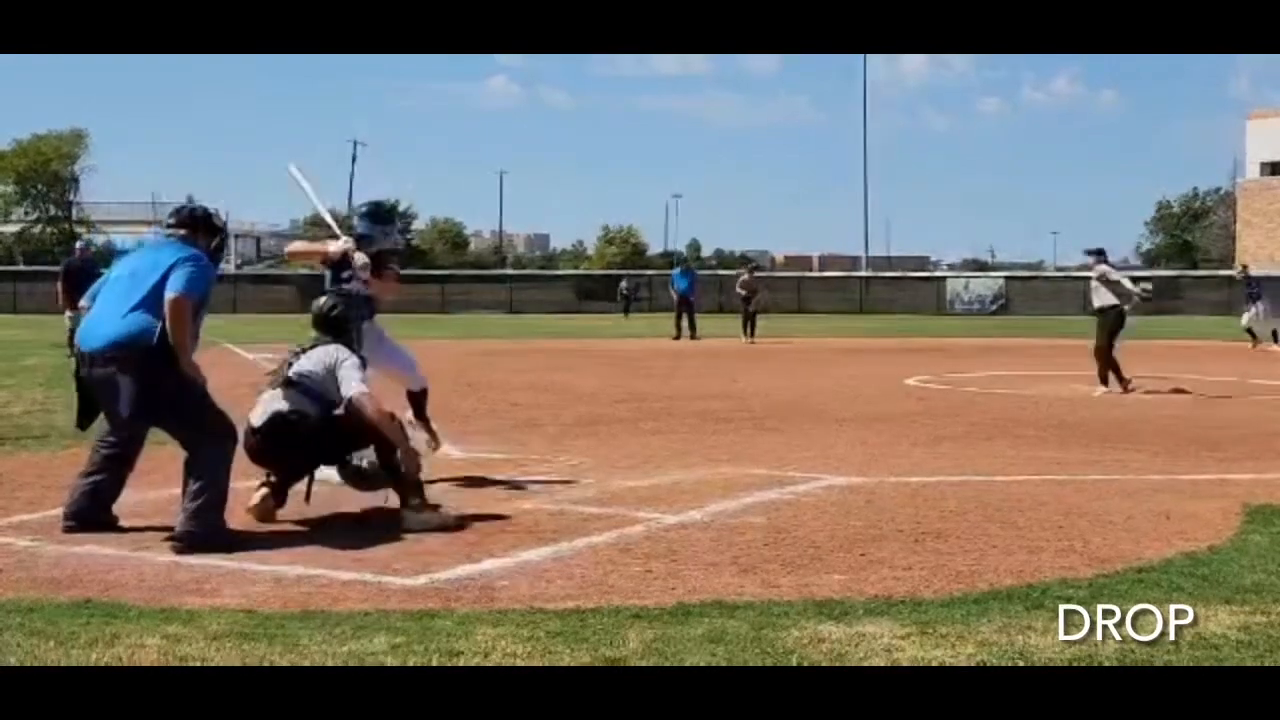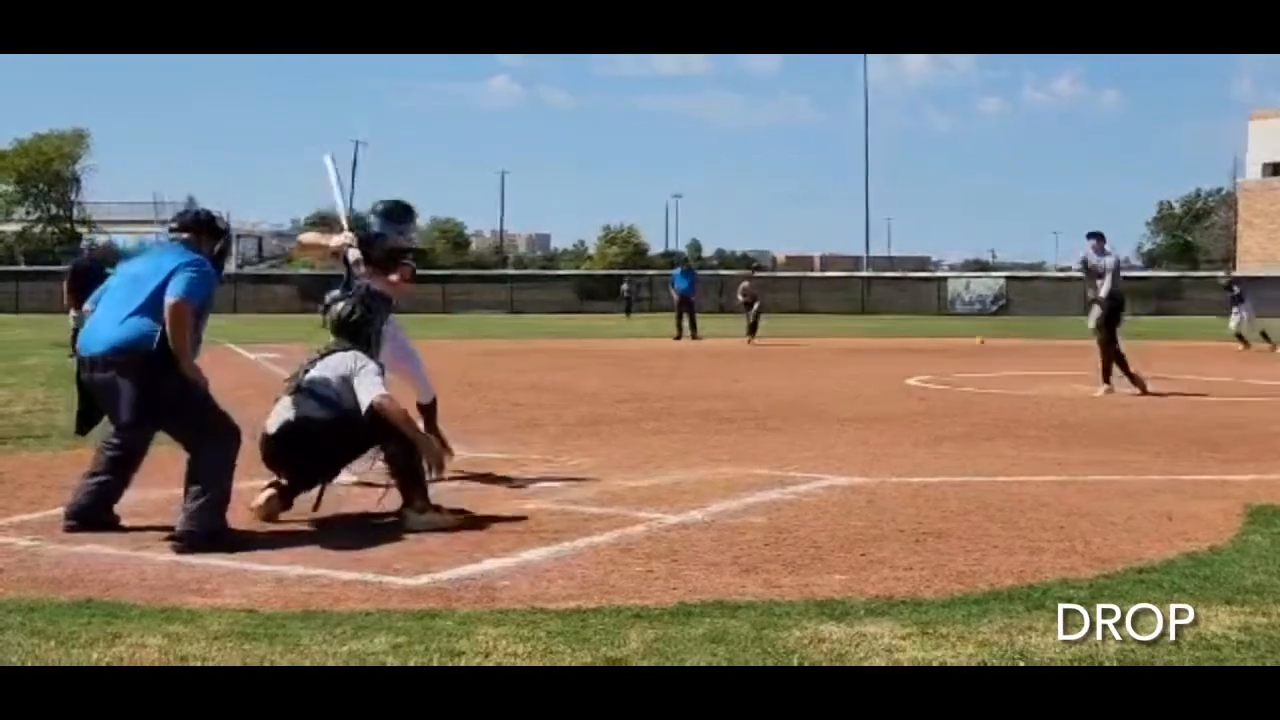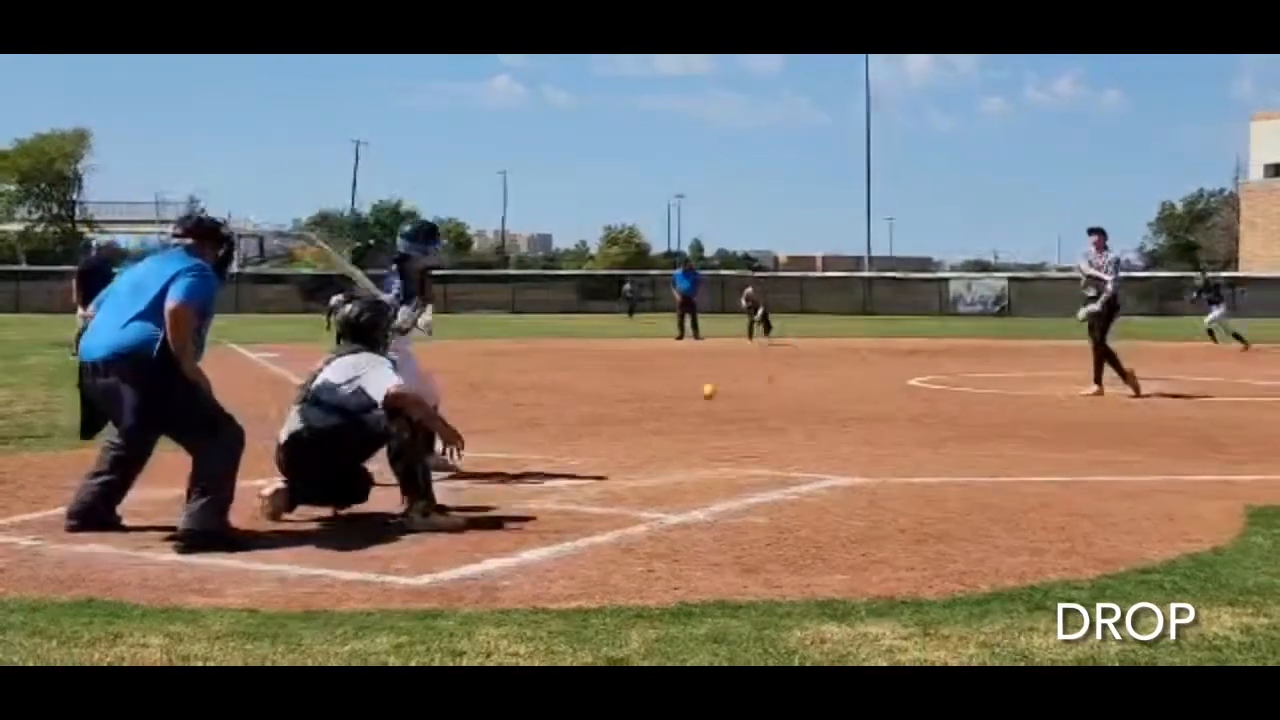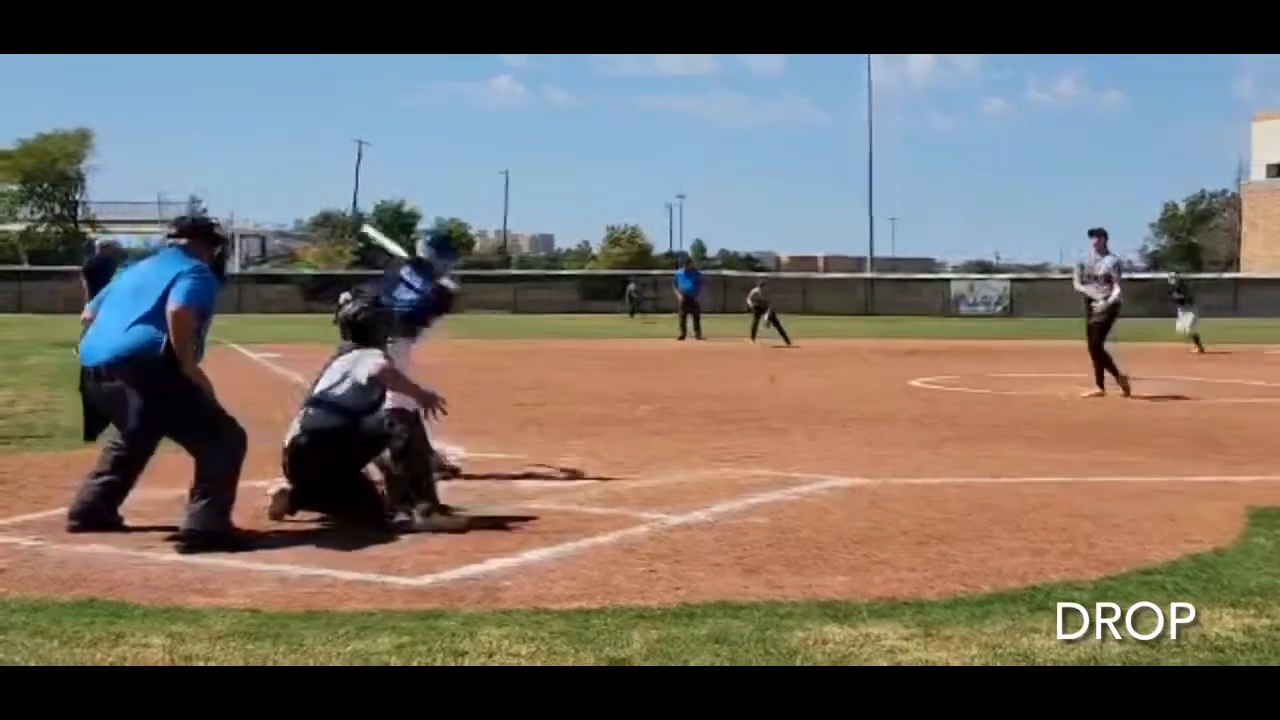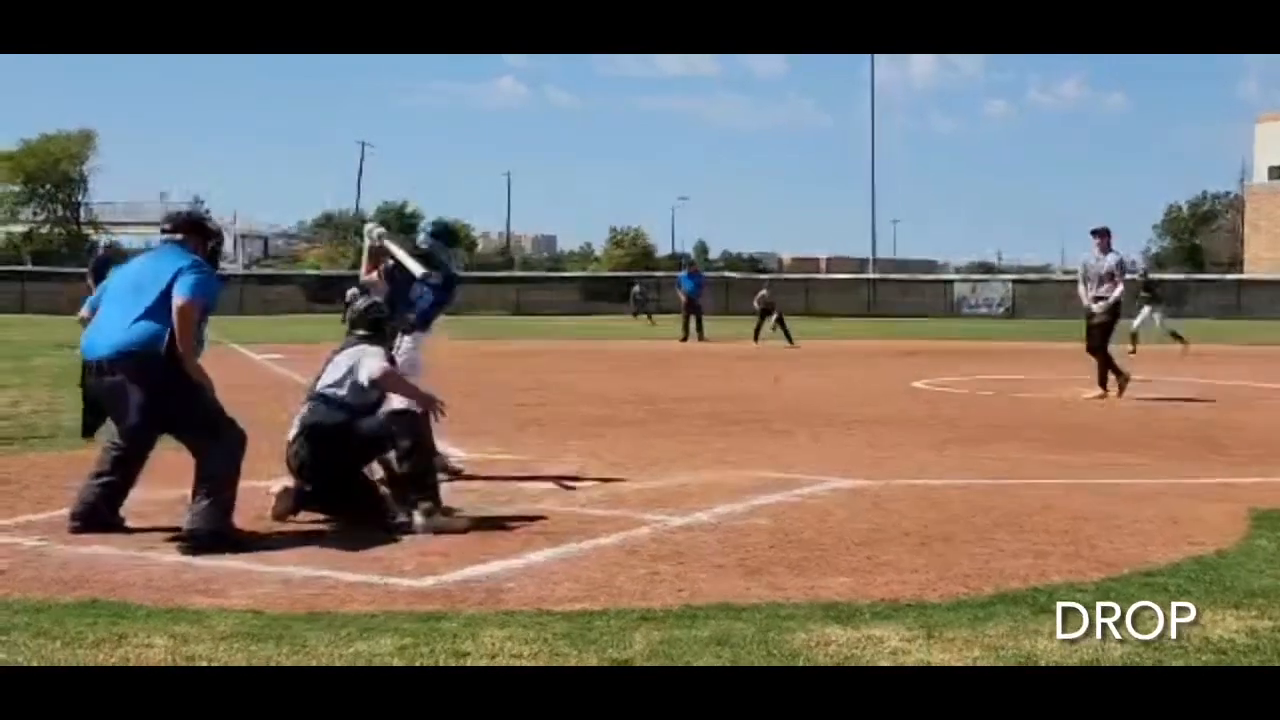
dt=0.2s
person 1, frame 1
left shoulder: (133, 257)
right shoulder: (195, 260)
left elbow: (86, 303)
right elbow: (176, 300)
right wrist: (185, 360)
left hip: (90, 358)
right hip: (137, 359)
left knee: (123, 432)
right knee: (214, 435)
left ankle: (84, 510)
right ankle: (198, 528)
person 1, frame 2
left shoulder: (138, 261)
right shoulder: (197, 265)
left elbow: (90, 307)
right elbow: (176, 305)
right wrist: (187, 363)
left hip: (91, 362)
right hip: (138, 363)
left knee: (130, 434)
right knee: (217, 435)
left ankle: (86, 510)
right ankle: (200, 528)
person 1, frame 3
left shoulder: (142, 266)
right shoulder: (198, 271)
left elbow: (93, 311)
right elbow: (176, 309)
right wrist: (189, 366)
left hip: (93, 368)
right hip: (138, 368)
left knee: (134, 435)
right knee: (222, 436)
left ankle: (88, 510)
right ankle: (202, 527)
person 1, frame 4
left shoulder: (136, 269)
right shoulder: (196, 272)
left elbow: (89, 314)
right elbow: (178, 311)
right wrist: (190, 367)
left hip: (94, 372)
right hip: (141, 370)
left knee: (136, 436)
right knee: (224, 438)
left ankle: (90, 510)
right ankle: (203, 527)
person 1, frame 5
left shoulder: (131, 265)
right shoulder: (195, 267)
left elbow: (87, 313)
right elbow: (183, 306)
right wrist: (192, 365)
left hip: (96, 367)
right hip: (143, 365)
left knee: (133, 436)
right knee: (222, 438)
left ankle: (92, 511)
right ankle: (207, 528)
person 2, frame 1
left shoulder: (386, 258)
right shoulder: (344, 247)
left elbow: (385, 290)
right elbow: (291, 251)
left wrist: (366, 275)
right wrist: (329, 250)
left hip: (368, 329)
left knee: (413, 375)
left ankle: (419, 419)
person 2, frame 2
left shoulder: (405, 257)
right shoulder: (356, 244)
left elbow: (394, 287)
right elbow: (302, 241)
left wrist: (365, 271)
right wrist: (333, 243)
left hip: (387, 327)
left knee: (423, 385)
left ankle: (432, 432)
person 2, frame 3
left shoulder: (422, 275)
right shoulder: (398, 282)
left elbow: (426, 304)
left wrist: (422, 318)
left hip: (398, 345)
right hip: (387, 347)
left knee: (428, 395)
left ankle: (427, 454)
person 2, frame 4
left shoulder: (398, 272)
right shoulder: (442, 296)
right hip: (391, 351)
left knee: (410, 401)
right knee: (398, 411)
left ankle: (427, 454)
person 2, frame 5
left shoulder: (402, 269)
right shoulder: (450, 281)
left elbow: (367, 281)
left wrist: (372, 244)
right hip: (406, 347)
right knee: (404, 406)
person 3, frame 1
left shoulder: (308, 354)
right shoulder: (343, 356)
right elbow: (363, 401)
right wrist: (403, 445)
left hip: (257, 440)
right hip: (283, 434)
right knee: (383, 424)
left ankle: (271, 491)
right ankle: (415, 507)
person 3, frame 2
left shoulder: (326, 356)
right shoulder: (360, 361)
right elbow: (383, 404)
right wrist: (426, 444)
left hip: (274, 446)
right hip: (300, 441)
right knee: (394, 420)
left ankle: (280, 493)
right ankle: (417, 508)
person 3, frame 3
left shoulder: (340, 359)
right shoulder: (370, 361)
right elbow: (398, 393)
right wrist: (441, 424)
left hip: (293, 453)
right hip: (313, 448)
left knee: (357, 485)
right knee: (402, 420)
left ankle: (289, 493)
right ankle: (422, 511)
person 3, frame 4
left shoulder: (347, 357)
right shoulder: (367, 355)
right elbow: (380, 371)
right wrist: (420, 394)
left hip: (302, 456)
right hip: (317, 450)
left knee: (372, 508)
left ankle: (293, 495)
person 3, frame 5
left shoulder: (347, 353)
right shoulder: (367, 352)
right elbow: (381, 375)
right wrist: (423, 397)
left hip: (305, 451)
right hip: (321, 445)
left knee: (373, 508)
right knee: (408, 422)
left ankle: (297, 496)
right ankle: (428, 512)
